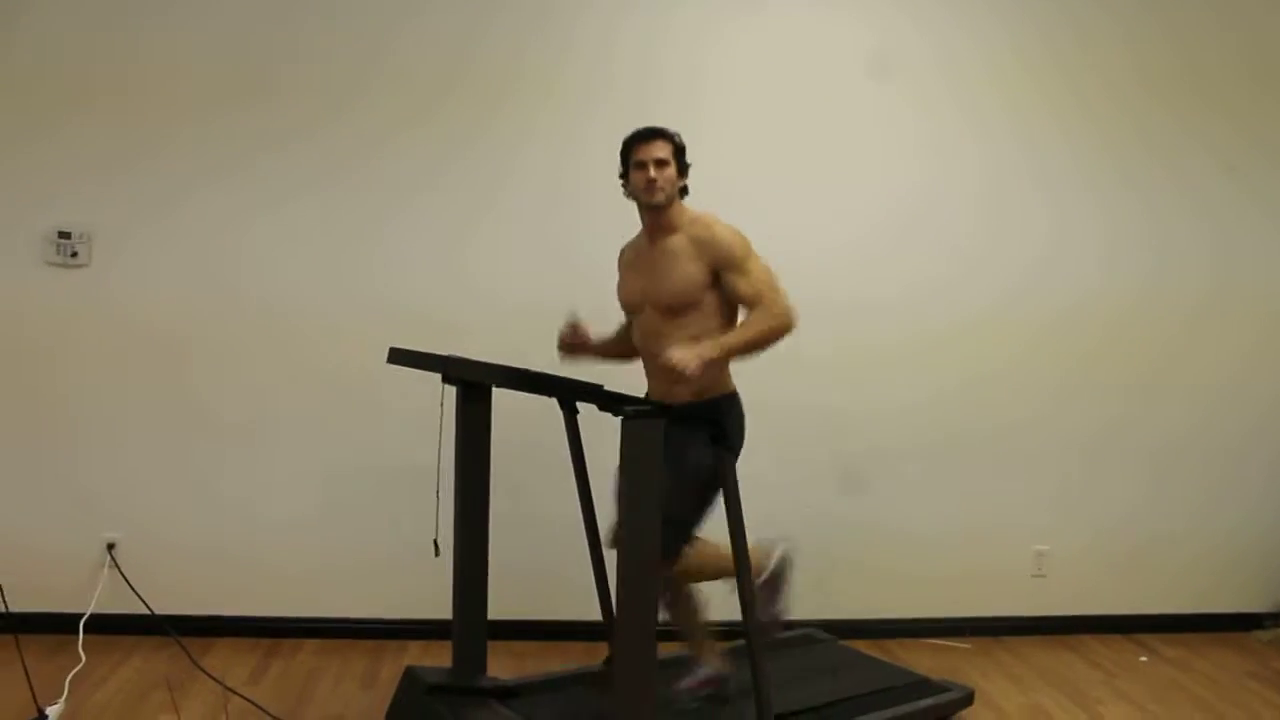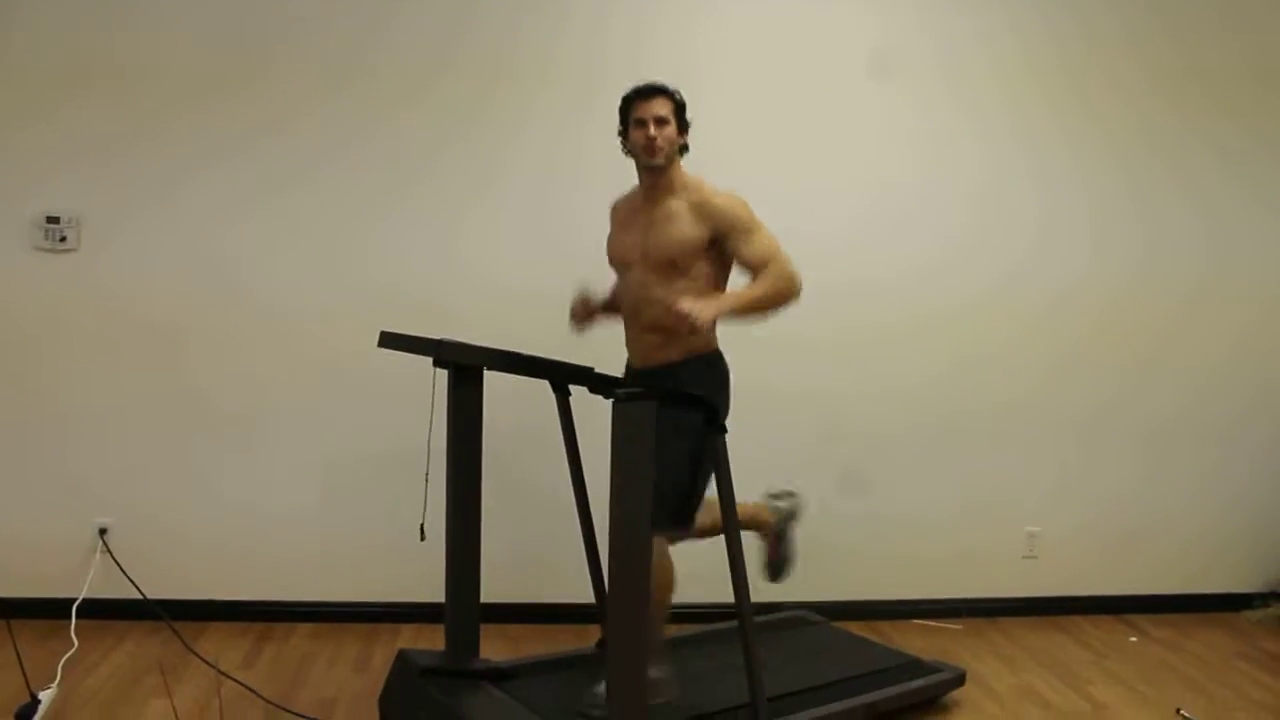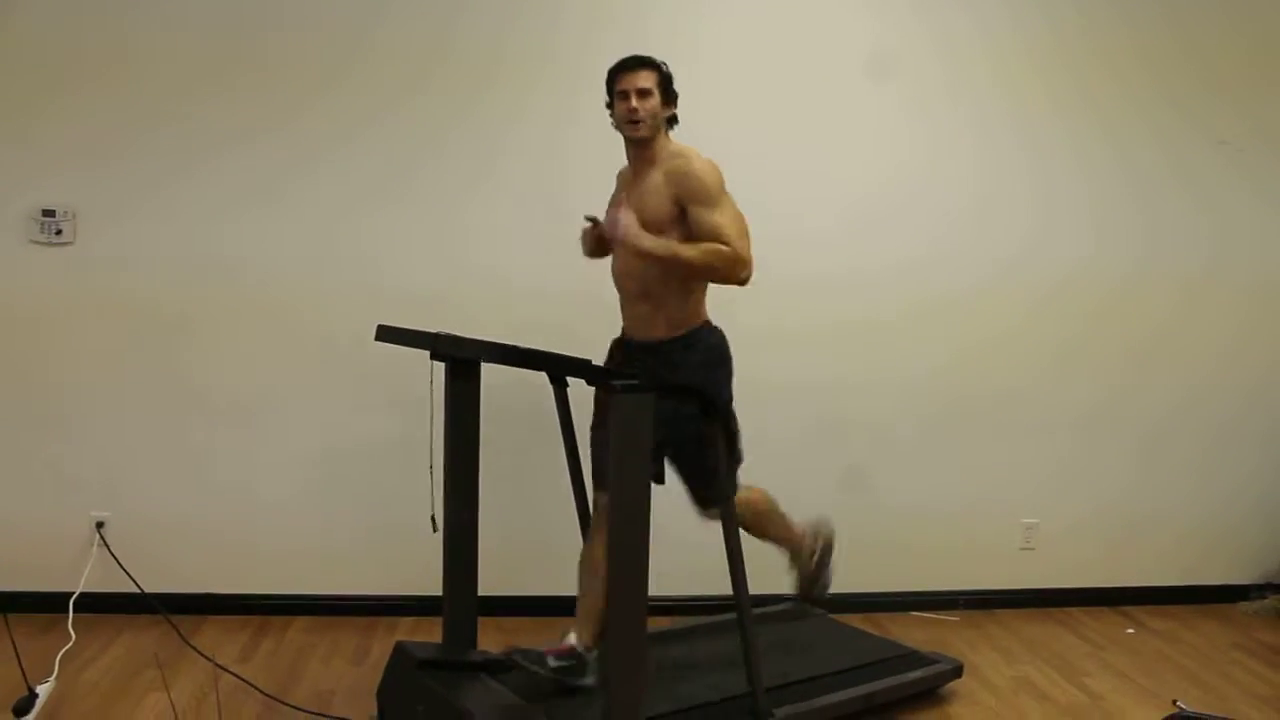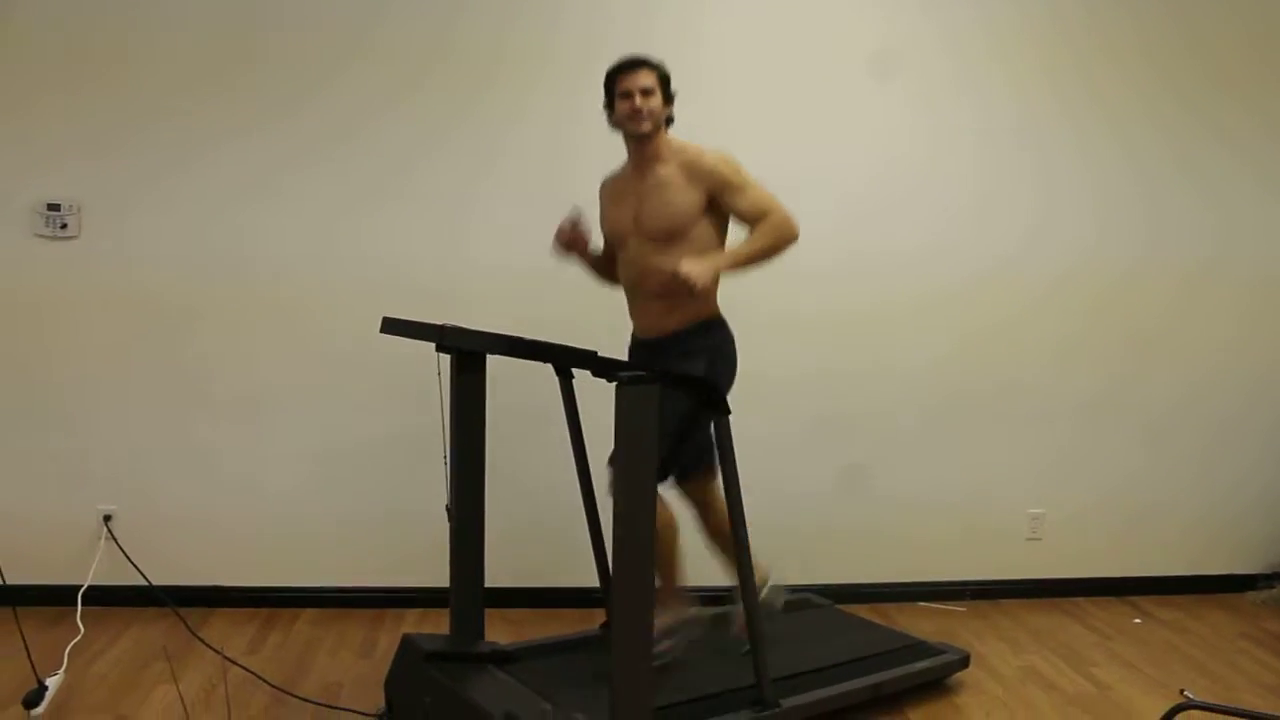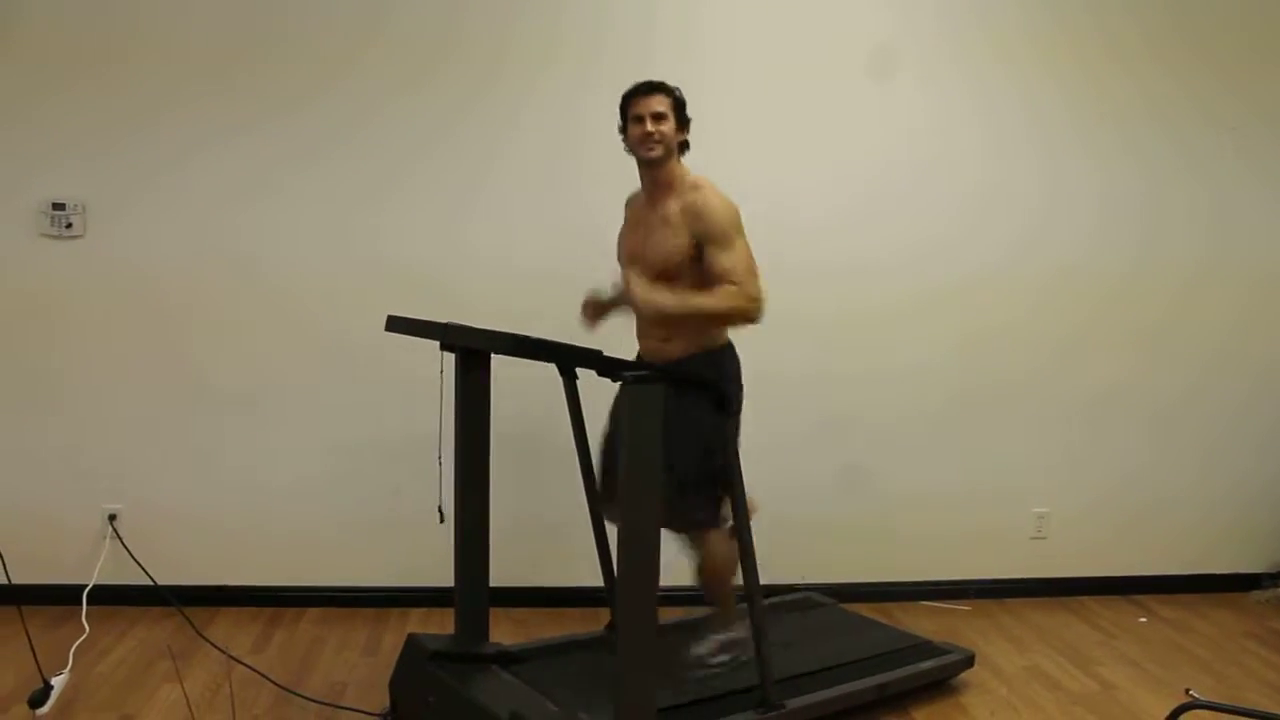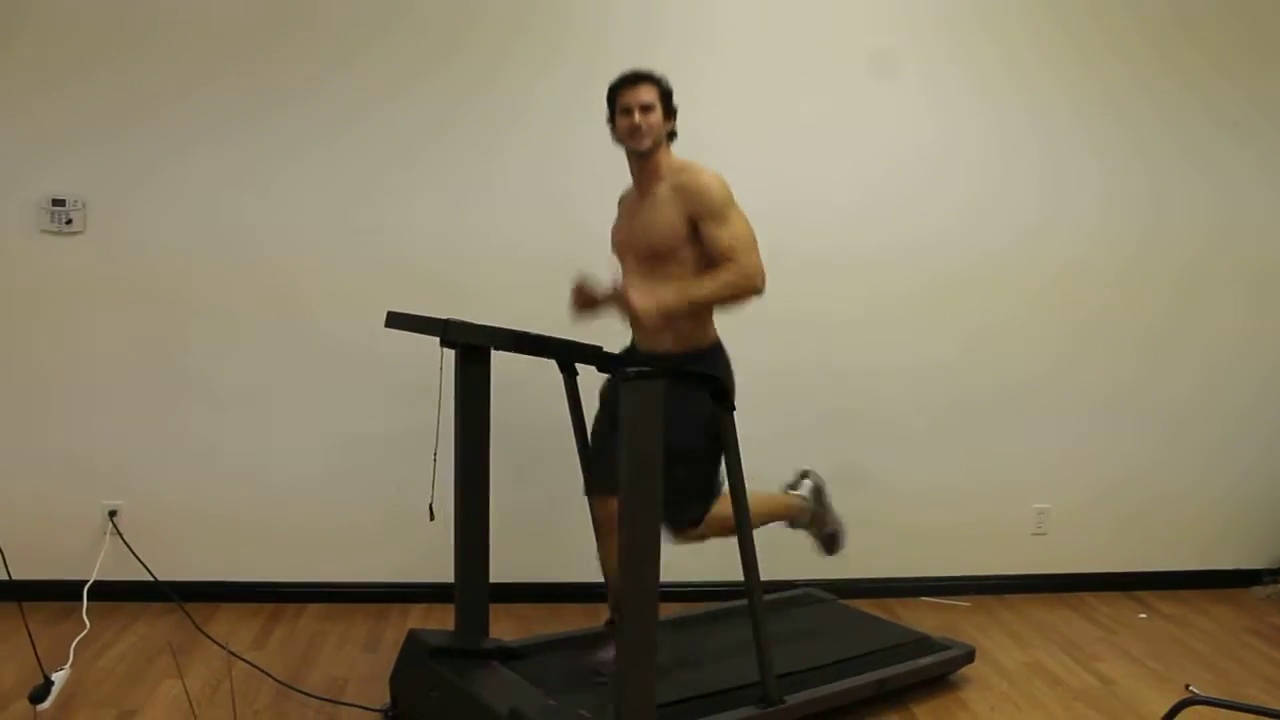
dt=0.3s
person 1, frame 1
left shoulder: (714, 239)
right shoulder: (629, 255)
left elbow: (779, 314)
left wrist: (706, 352)
right wrist: (590, 347)
left hip: (709, 418)
right knee: (662, 557)
left ankle: (761, 563)
right ankle: (711, 661)
person 1, frame 2
left shoulder: (713, 206)
right shoulder: (622, 211)
left elbow: (784, 280)
left wrist: (718, 306)
right wrist: (599, 305)
left hip: (693, 381)
right hip: (639, 378)
left knee: (647, 527)
right knee: (673, 516)
left ankle: (649, 665)
right ankle: (768, 513)
person 1, frame 3
left shoulder: (694, 173)
right shoulder: (627, 178)
left elbow: (738, 264)
left wrist: (644, 242)
right wrist: (608, 242)
left hip: (689, 358)
right hip: (630, 355)
left knee: (717, 498)
right knee: (608, 503)
left ankle: (807, 546)
right ankle: (580, 647)
person 1, frame 4
left shoulder: (704, 167)
right shoulder: (612, 187)
left elbow: (782, 226)
left wrist: (714, 263)
right wrist: (582, 250)
left hip: (699, 348)
right hip: (647, 350)
right knee: (696, 483)
left ankle: (669, 610)
right ankle: (754, 586)
person 1, frame 5
left shoulder: (708, 207)
right shoulder: (634, 206)
left elbow: (747, 304)
left wrist: (661, 303)
right wrist: (615, 300)
left hip: (704, 375)
right hip: (648, 371)
left knee: (696, 521)
right knee: (616, 501)
left ankle: (729, 627)
right ankle: (719, 522)
person 1, frame 6
left shoulder: (701, 187)
right shoulder: (628, 203)
left elbow: (751, 275)
left wrist: (663, 298)
right wrist: (610, 295)
left hip: (695, 371)
right hip: (637, 365)
left knee: (689, 521)
right knee: (606, 508)
left ankle: (799, 502)
